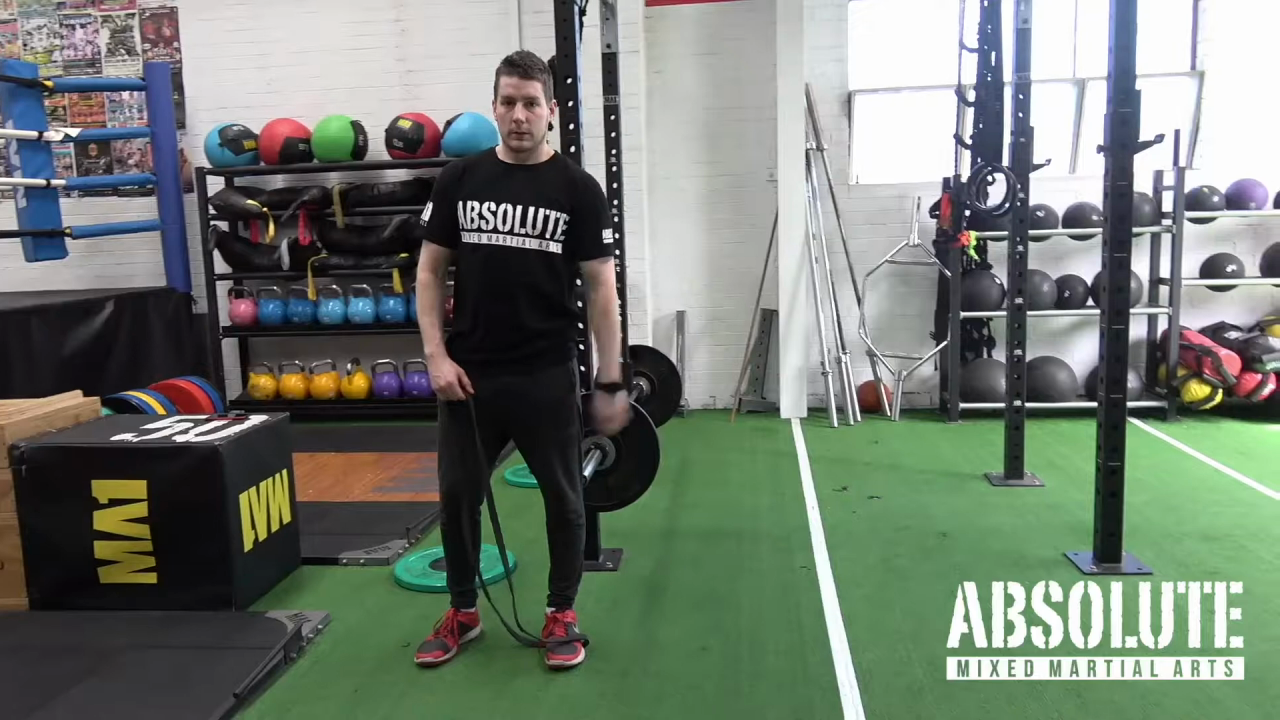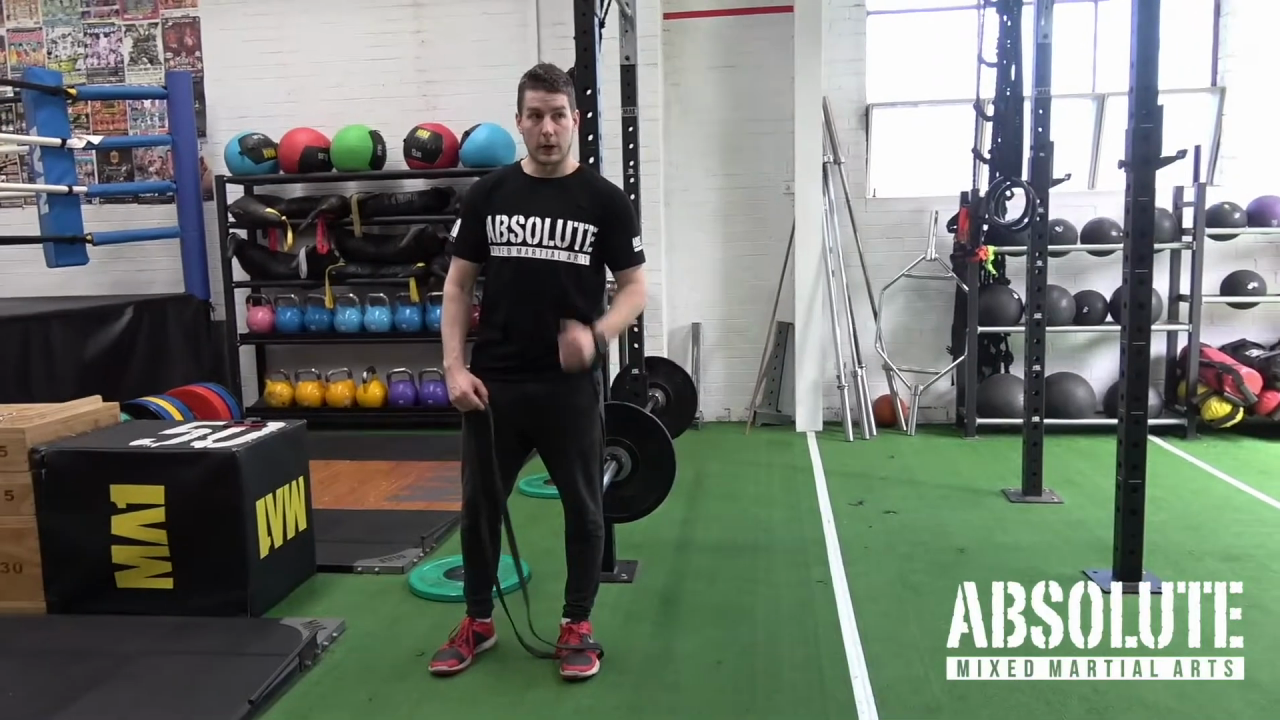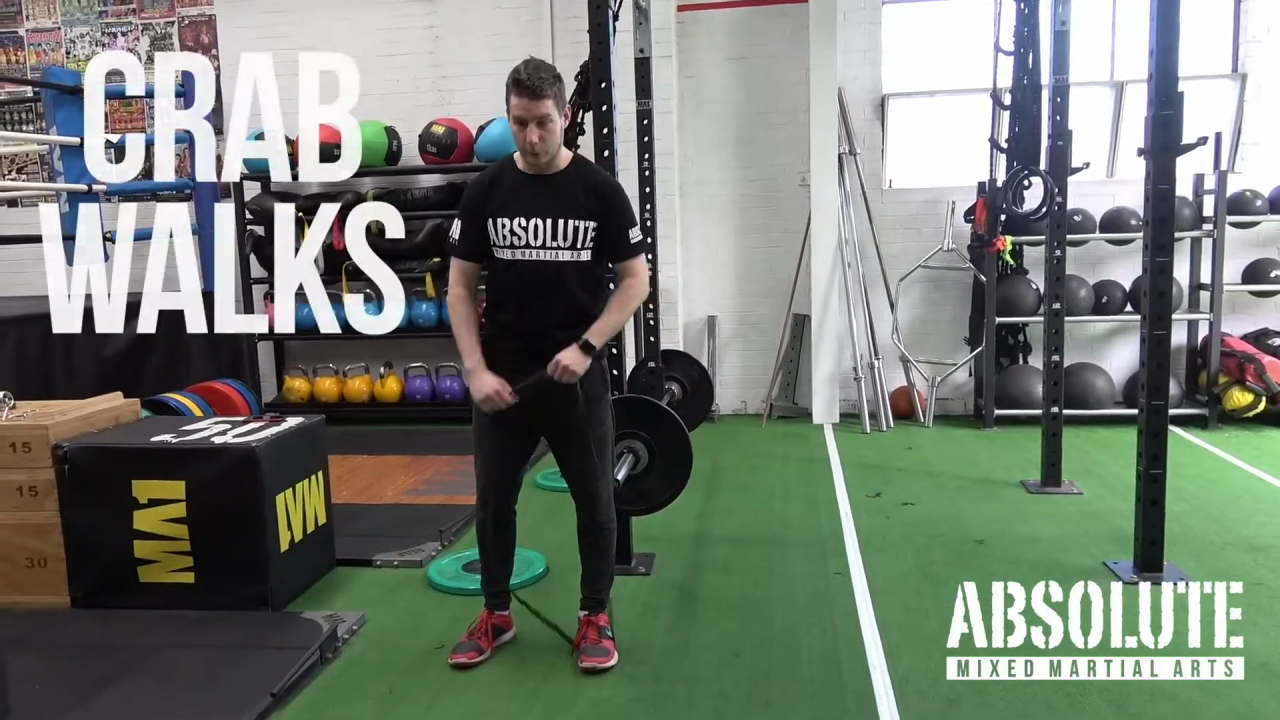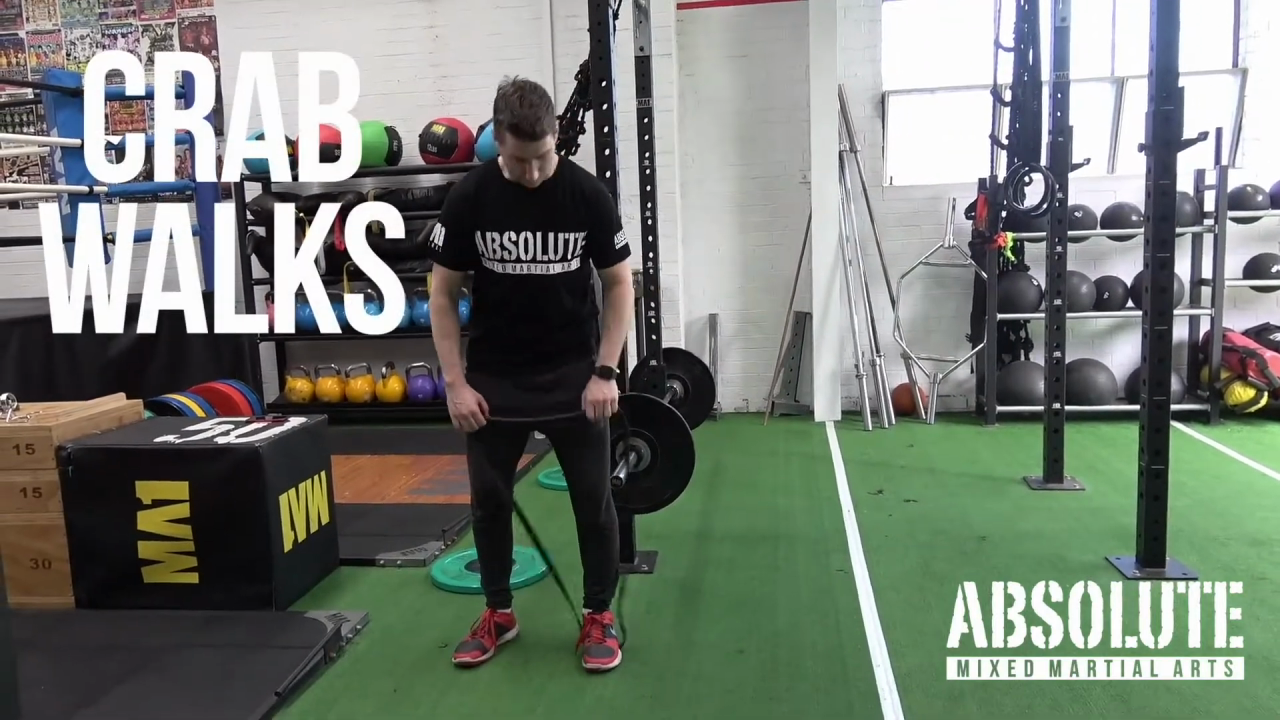
dt=1s
person 1, frame 1
left shoulder: (577, 188)
right shoulder: (459, 179)
left elbow: (602, 286)
right elbow: (430, 271)
left wrist: (611, 382)
right wrist: (436, 354)
left hip: (547, 376)
right hip: (469, 373)
left knee: (562, 498)
right knee: (457, 495)
left ankle: (561, 614)
right ankle: (462, 613)
person 1, frame 2
left shoulder: (604, 200)
right shoulder: (487, 194)
left elbow: (634, 286)
right elbow: (458, 284)
left wrist: (597, 334)
right wrist: (454, 365)
left hip: (571, 385)
right hip: (494, 384)
left knee: (582, 508)
right knee: (480, 505)
left ankle: (577, 624)
right ankle: (477, 622)
person 1, frame 3
left shoulder: (600, 190)
right shoulder: (485, 190)
left elbow: (634, 279)
right elbow: (460, 285)
left wrist: (586, 347)
right wrist: (475, 369)
left hip: (577, 377)
right hip: (503, 379)
left knee: (594, 501)
right knee: (493, 500)
left ankle: (594, 617)
right ankle: (496, 615)
person 1, frame 4
left shoulder: (588, 194)
right shoulder: (470, 197)
left elbow: (618, 284)
right elbow: (443, 293)
left wrist: (606, 372)
right wrist: (455, 381)
left hip: (572, 374)
right hip: (494, 378)
left knee: (592, 498)
right knee: (489, 498)
left ankle: (598, 615)
right ankle: (498, 613)
